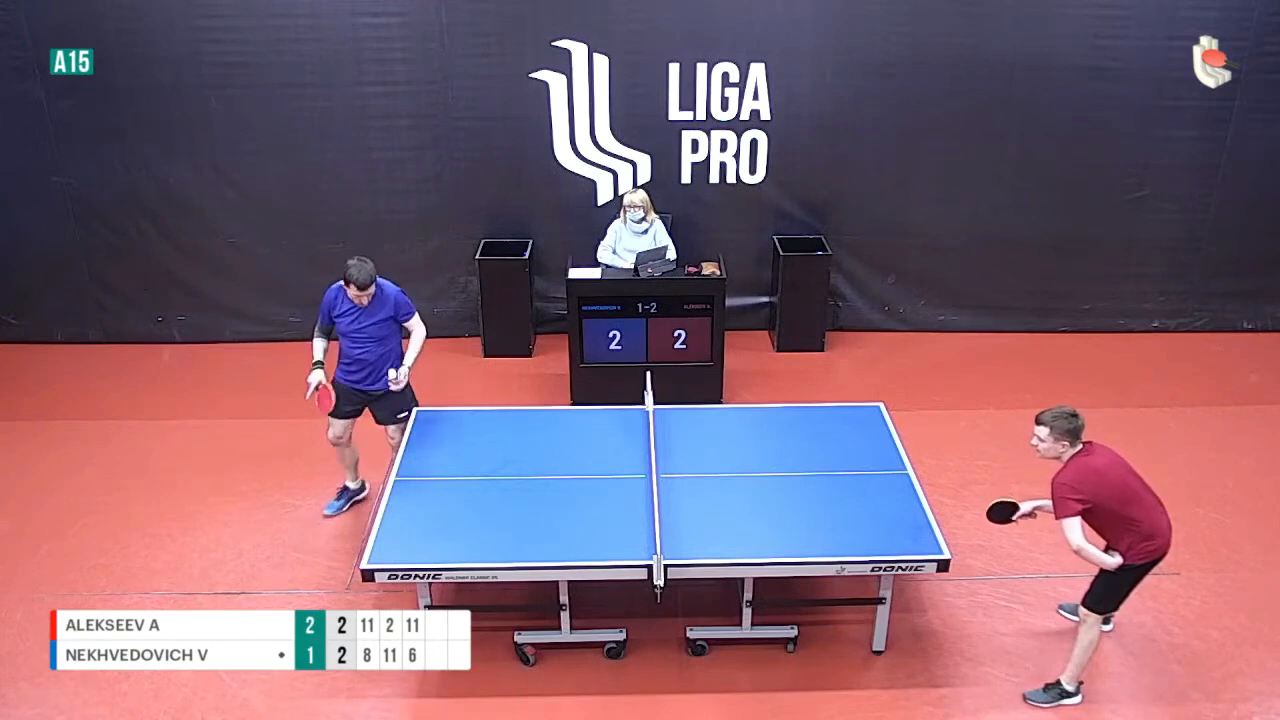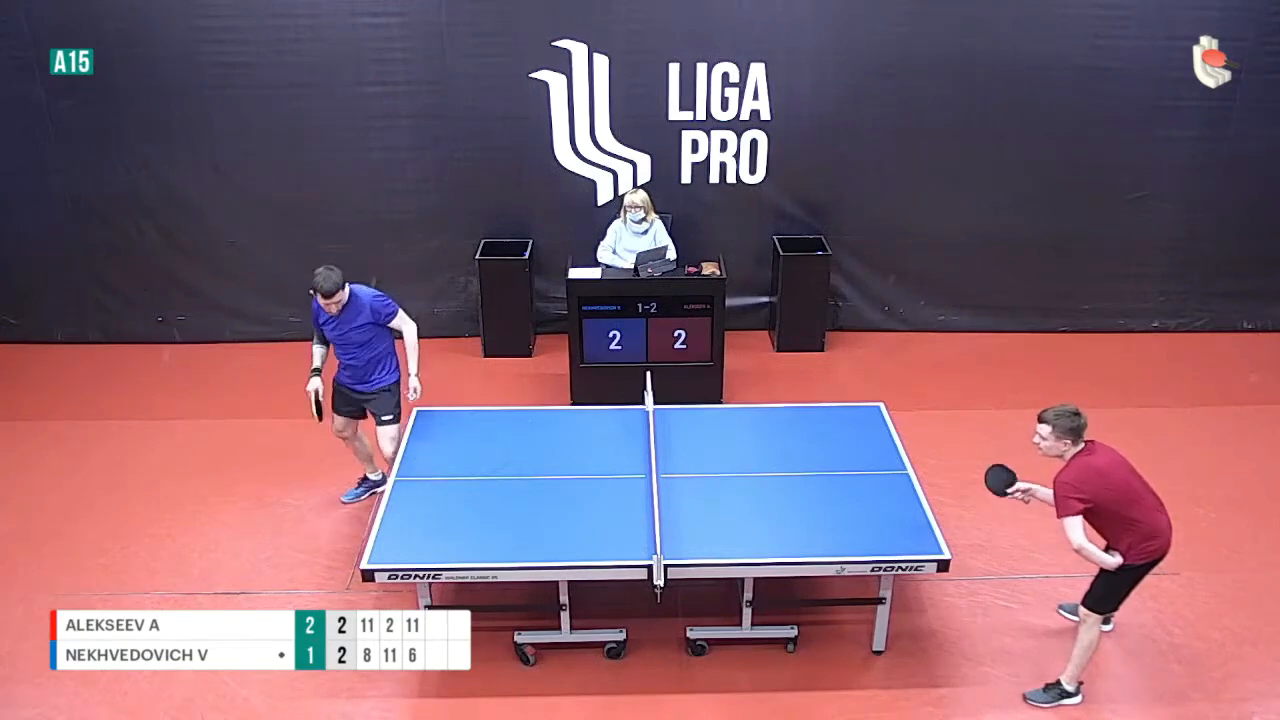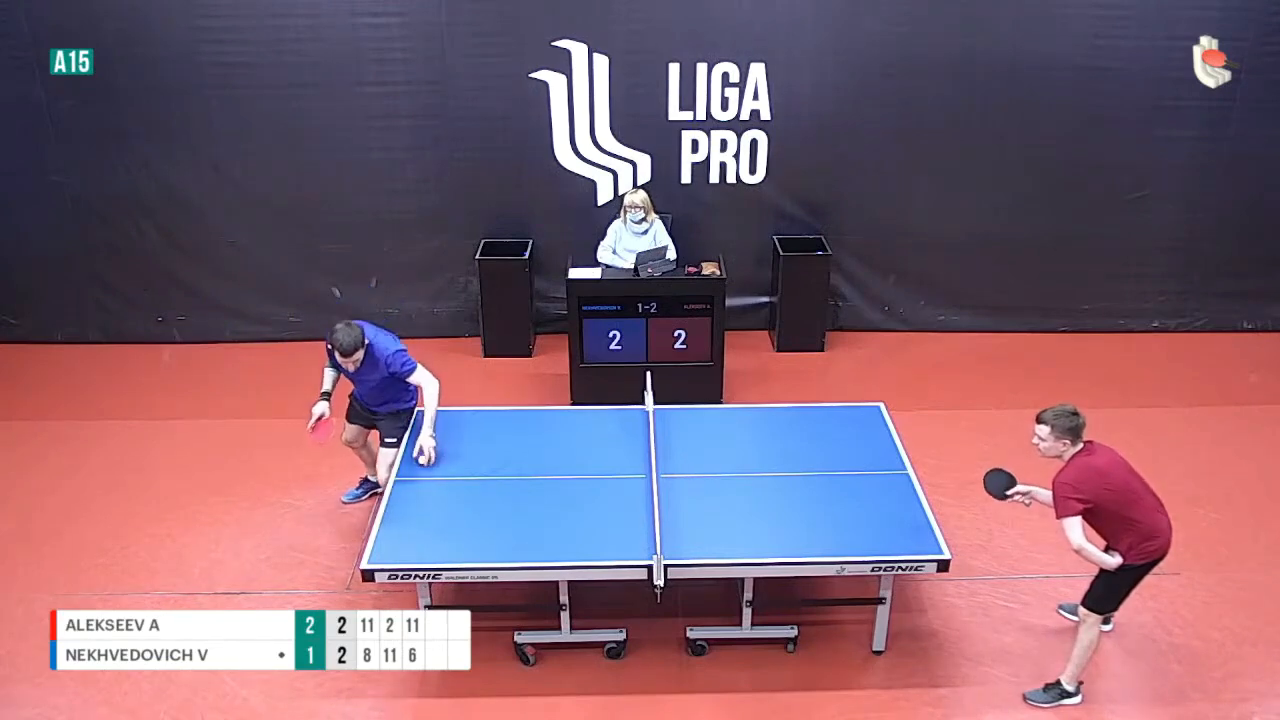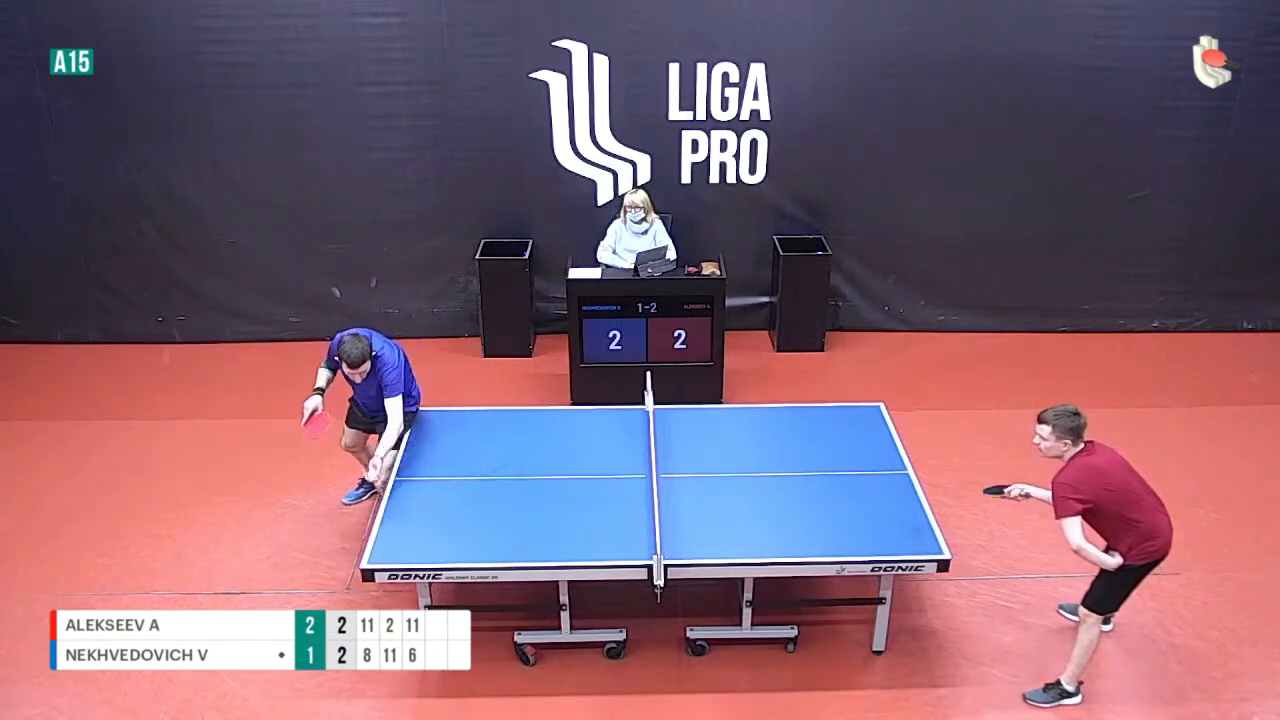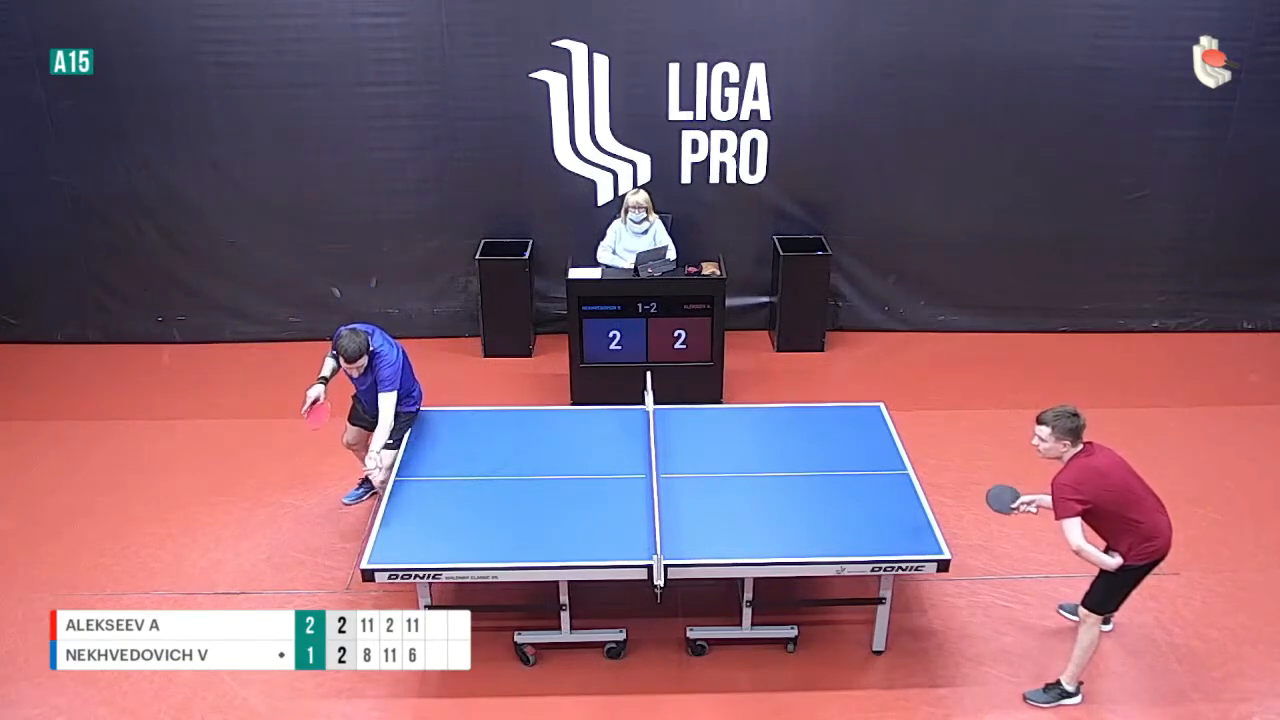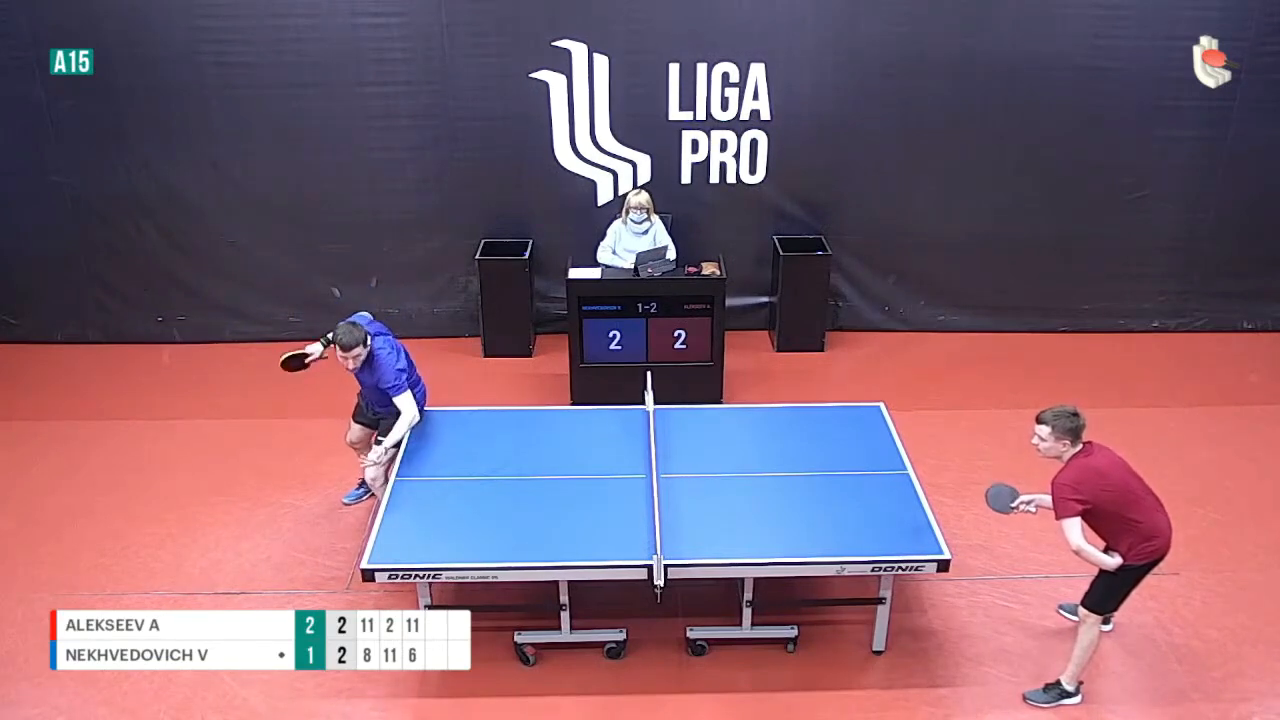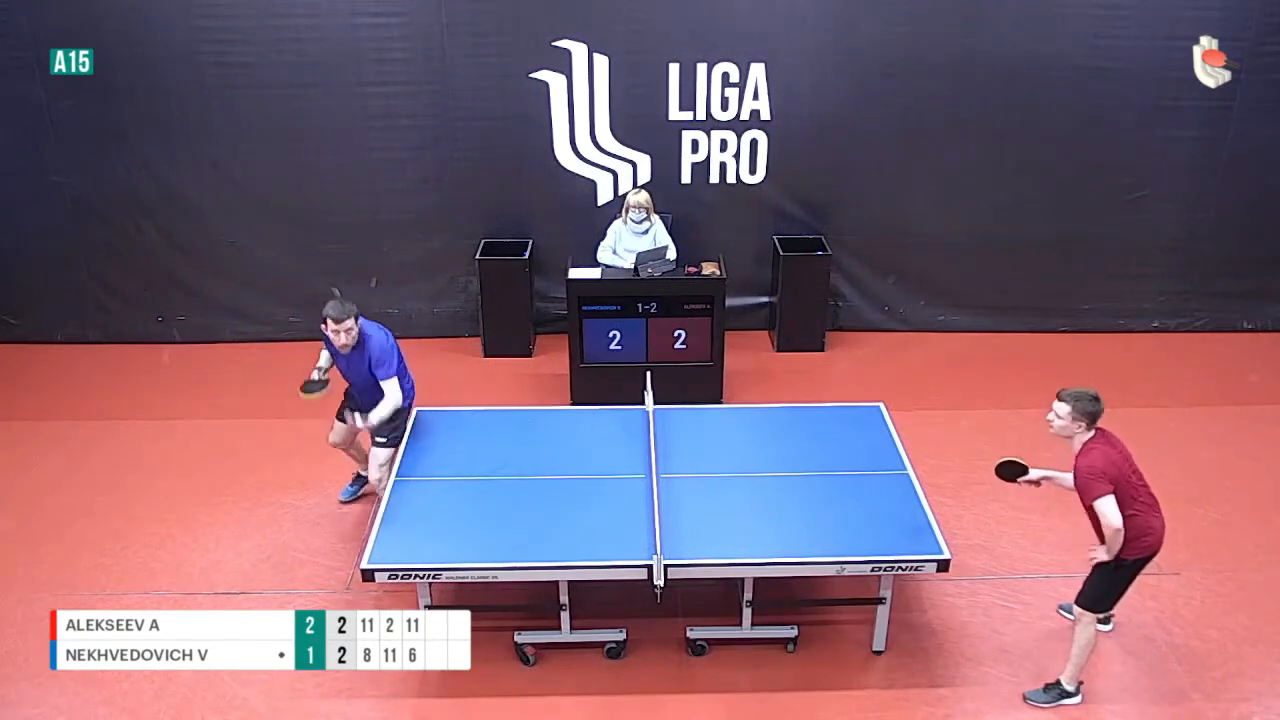
dt=0.5s
person 1, frame 1
left shoulder: (1065, 481)
right shoulder: (1094, 451)
left elbow: (1077, 544)
left wrist: (1112, 563)
right wrist: (1039, 505)
left hip: (1142, 546)
right hip: (1155, 528)
left knee: (1088, 615)
left ankle: (1068, 687)
right ankle: (1103, 612)
person 1, frame 2
left shoulder: (1068, 479)
right shoulder: (1097, 450)
left elbow: (1079, 544)
left wrist: (1113, 563)
right wrist: (1034, 491)
left hip: (1142, 546)
right hip: (1155, 528)
left knee: (1089, 615)
left ankle: (1068, 688)
right ankle: (1103, 612)
person 1, frame 3
left shoulder: (1067, 480)
right shoulder: (1096, 450)
left elbow: (1078, 544)
left wrist: (1113, 563)
right wrist: (1034, 493)
left hip: (1142, 546)
right hip: (1155, 529)
left knee: (1088, 615)
left ankle: (1068, 688)
right ankle: (1103, 613)
person 1, frame 4
left shoulder: (1066, 480)
right shoulder: (1096, 451)
left elbow: (1077, 544)
left wrist: (1113, 563)
right wrist: (1031, 491)
left hip: (1143, 546)
right hip: (1155, 529)
left knee: (1088, 614)
left ankle: (1068, 687)
right ankle: (1103, 612)
person 1, frame 5
left shoulder: (1066, 481)
right shoulder: (1095, 452)
left elbow: (1077, 545)
left wrist: (1112, 564)
right wrist: (1039, 500)
left hip: (1143, 546)
right hip: (1156, 528)
left knee: (1089, 616)
left ankle: (1068, 688)
right ankle: (1102, 612)
person 1, frame 6
left shoulder: (1066, 481)
right shoulder: (1095, 452)
left elbow: (1077, 544)
left wrist: (1111, 563)
right wrist: (1038, 500)
left hip: (1143, 545)
right hip: (1155, 528)
left knee: (1089, 615)
left ankle: (1068, 687)
right ankle: (1102, 612)
person 1, frame 7
left shoulder: (1088, 465)
right shoulder: (1103, 439)
left elbow: (1113, 523)
left wrist: (1109, 551)
right wrist: (1047, 476)
left hip: (1134, 541)
right hip: (1148, 525)
left knee: (1084, 612)
left ankle: (1068, 687)
right ankle: (1102, 612)
person 2, frame 1
left shoulder: (393, 296)
right shoulder: (332, 297)
left elbow: (418, 330)
right elbow: (321, 333)
left wrist: (406, 366)
right wrist: (318, 365)
left hip: (387, 383)
right hip: (347, 381)
left knee: (397, 440)
right knee: (337, 437)
right ankle: (353, 486)
person 2, frame 2
left shoulder: (371, 300)
right shoulder: (318, 308)
left elbow: (409, 328)
left wrist: (413, 374)
right wrist: (316, 373)
left hip: (381, 383)
right hip: (346, 382)
left knee: (390, 452)
right knee: (343, 431)
right ankle: (374, 477)
person 2, frame 3
left shoulder: (387, 352)
right shoulder: (335, 339)
left elbow: (430, 384)
right elbow: (332, 366)
left wrist: (427, 433)
right wrist: (324, 397)
left hip: (396, 406)
right hip: (364, 399)
left knee: (386, 479)
right knee: (351, 440)
right ankle: (373, 479)
person 2, frame 4
left shoulder: (389, 363)
right shoulder: (340, 344)
left elbow: (396, 421)
right elbow: (328, 367)
left wrist: (379, 457)
right wrist: (318, 392)
left hip: (396, 407)
right hip: (364, 401)
left knee: (382, 480)
right knee: (350, 444)
right ankle: (370, 481)
person 2, frame 5
left shoulder: (386, 360)
right shoulder: (343, 336)
left elbow: (386, 418)
right elbow: (332, 357)
left wrist: (374, 452)
right wrist: (322, 382)
left hip: (400, 407)
right hip: (367, 398)
left knee: (381, 479)
right knee: (351, 442)
right ankle: (371, 481)
person 2, frame 6
left shoulder: (386, 364)
right shoulder: (356, 325)
left elbow: (411, 414)
right elbow: (365, 315)
left wrist: (384, 448)
right wrist: (324, 343)
left hip: (397, 406)
right hip: (372, 397)
left knee: (374, 476)
right knee: (355, 441)
right ankle: (372, 480)
person 2, frame 7
left shoulder: (378, 344)
right shoulder: (333, 335)
left elbow: (394, 398)
left wrist: (370, 422)
right wrist: (321, 369)
left hip: (390, 406)
right hip: (359, 397)
left knee: (378, 478)
right knee: (337, 441)
right ankle: (365, 471)
